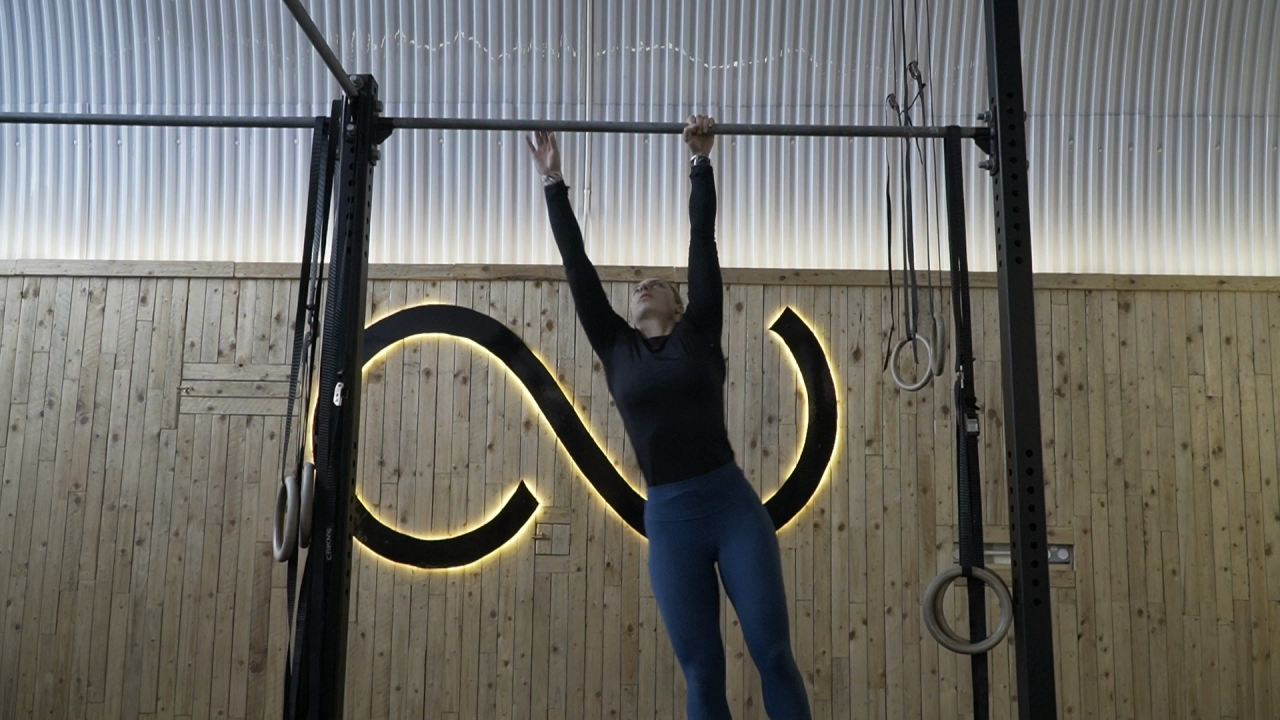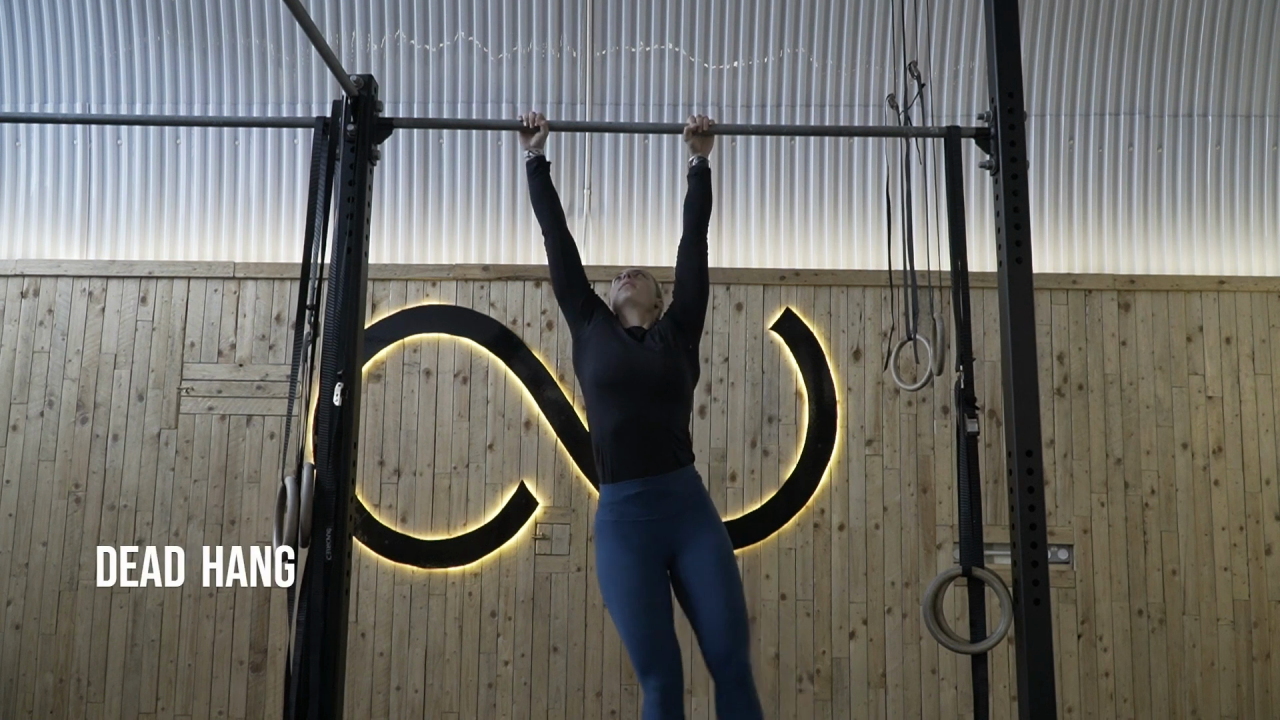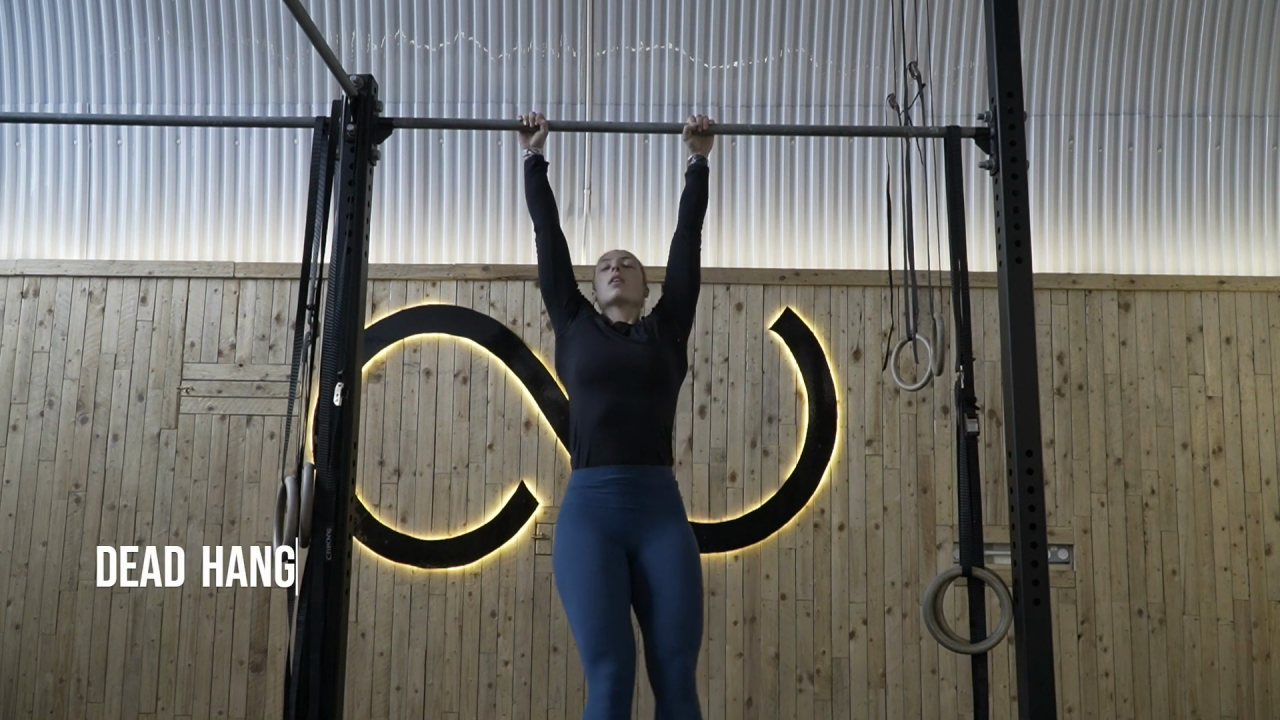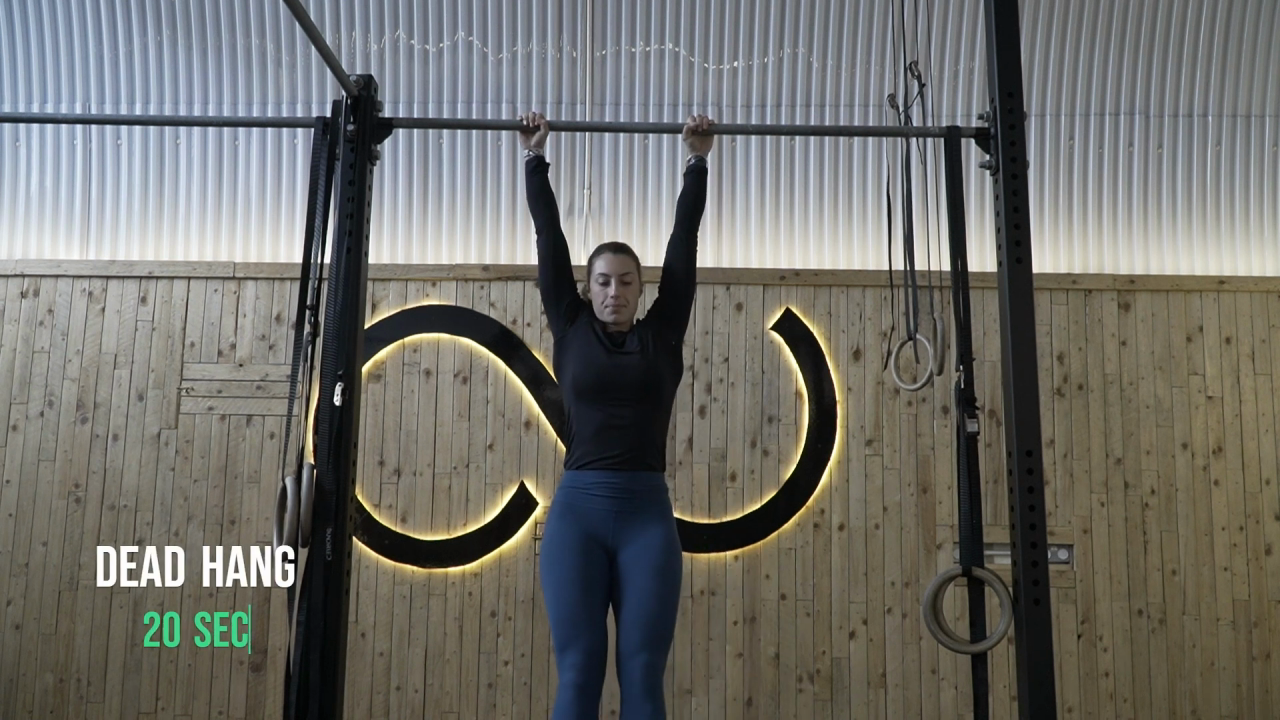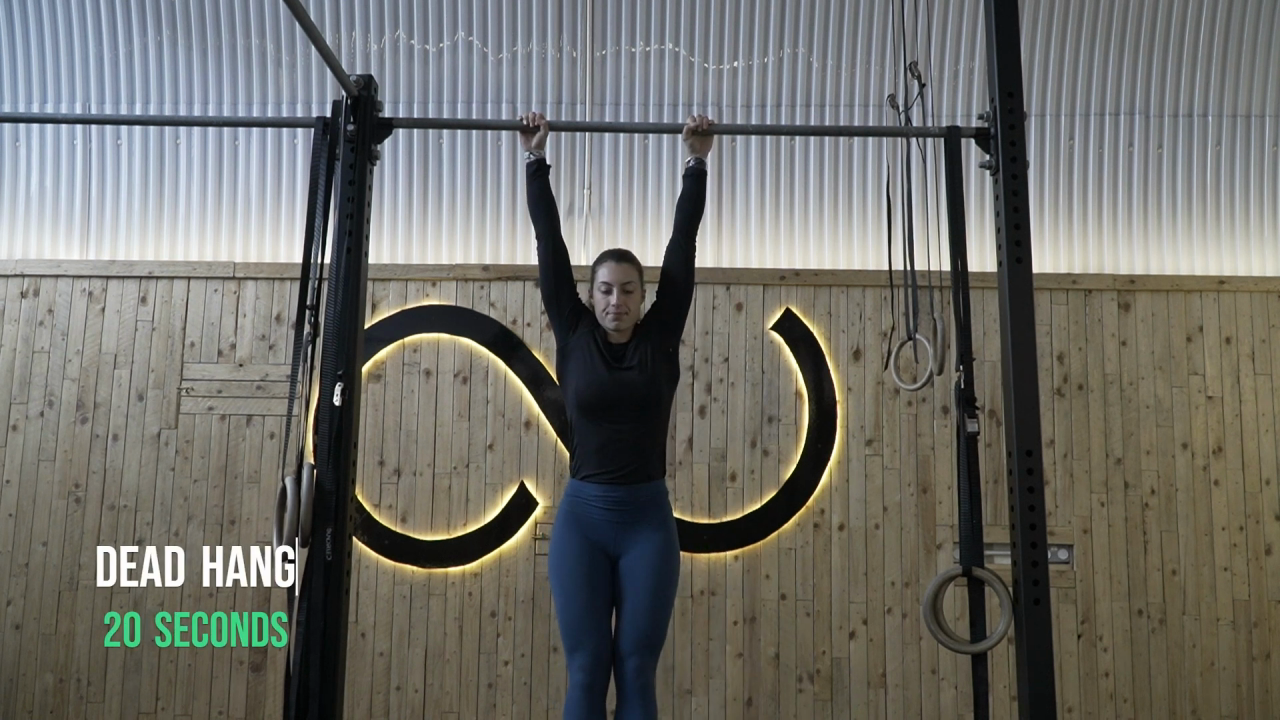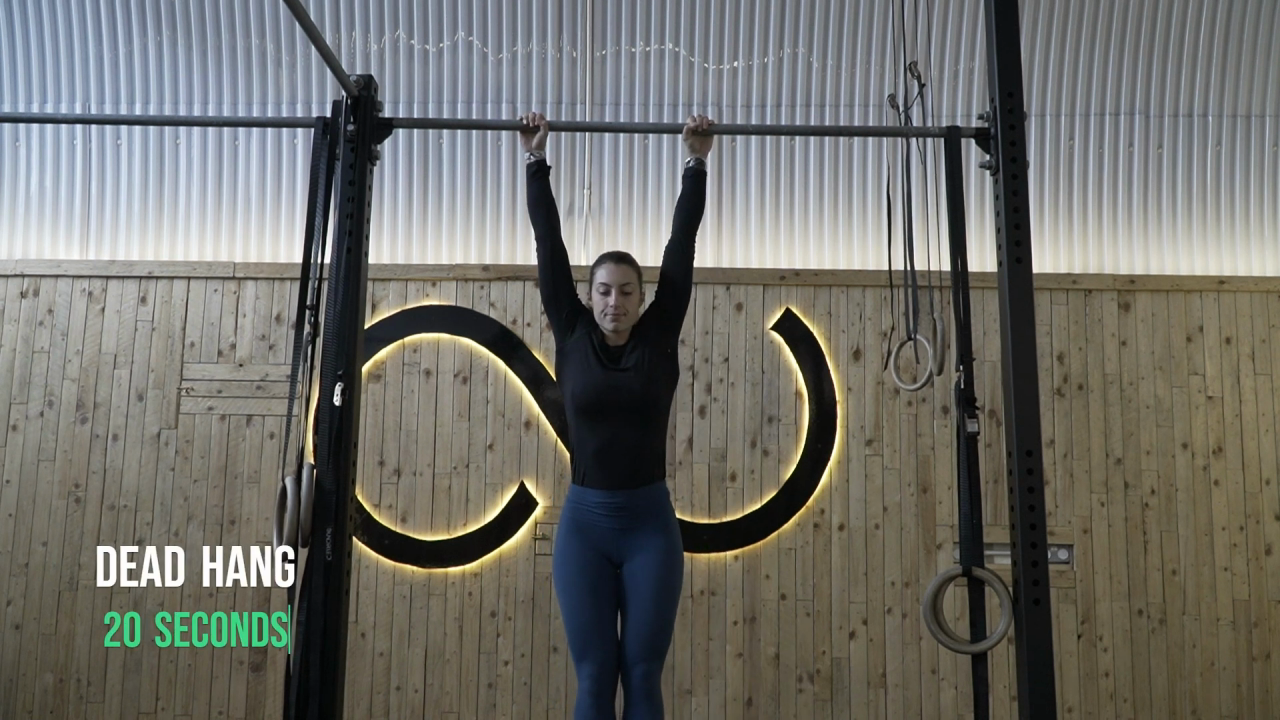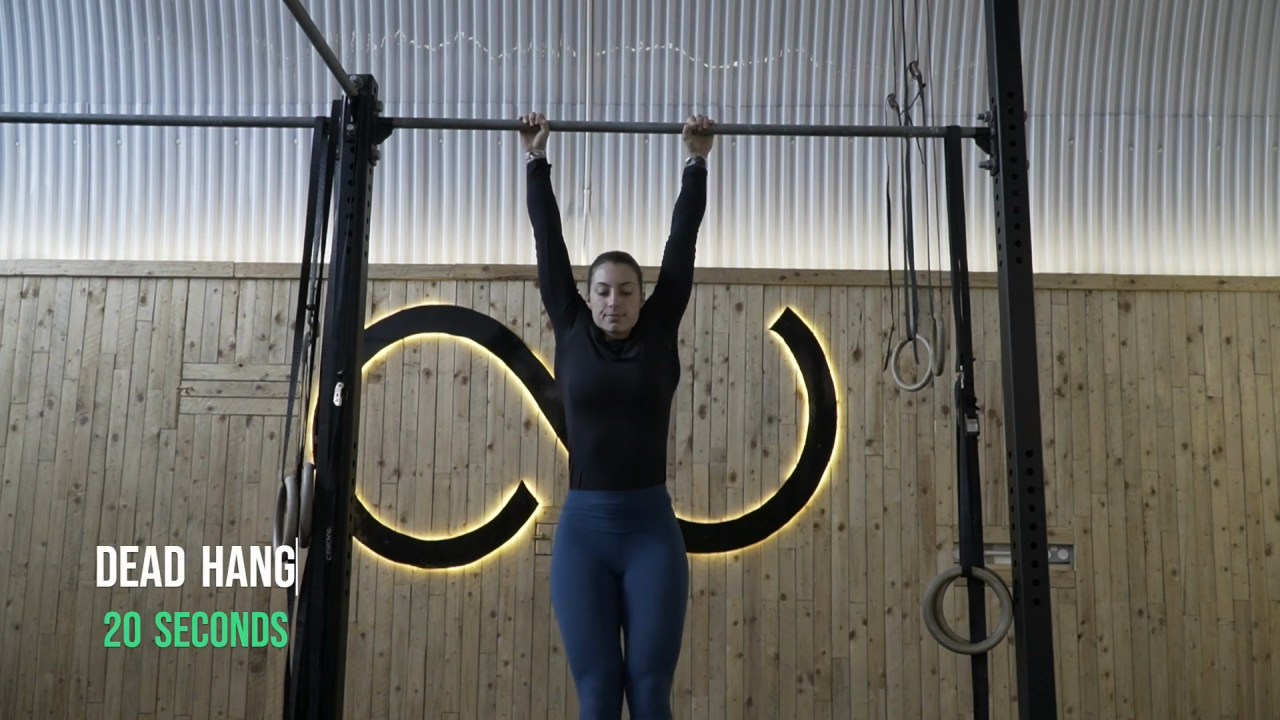
dt=0.5s
person 1, frame 1
left shoulder: (701, 338)
right shoulder: (618, 349)
left elbow: (703, 244)
right elbow: (578, 266)
left wrist: (701, 162)
right wrist: (553, 183)
left hip: (733, 505)
right hip: (669, 519)
left knee: (771, 653)
person 1, frame 2
left shoulder: (679, 333)
right shoulder: (590, 329)
left elbow: (693, 241)
right elbow: (558, 240)
left wrist: (699, 163)
right wrist: (536, 159)
left hip: (690, 510)
right hip: (622, 519)
left knee: (731, 663)
person 1, frame 3
left shoulder: (667, 330)
right shoulder: (574, 326)
left elbow: (688, 238)
right elbow: (547, 234)
left wrist: (698, 161)
right wrist: (534, 158)
left hip: (661, 509)
right hip: (589, 510)
person 1, frame 4
left shoulder: (662, 334)
right shoulder: (571, 329)
left elbow: (685, 237)
right elbow: (548, 236)
left wrist: (697, 161)
right wrist: (535, 158)
left hip: (647, 513)
right hip: (576, 510)
person 1, frame 5
left shoulder: (661, 338)
right shoulder: (573, 334)
left elbow: (683, 243)
right elbow: (548, 241)
left wrist: (696, 163)
right wrist: (536, 161)
left hip: (647, 519)
right hip: (582, 516)
person 1, frame 6
left shoulder: (659, 337)
right shoulder: (571, 335)
left elbow: (682, 244)
right elbow: (548, 243)
left wrist: (696, 162)
right wrist: (536, 160)
left hip: (650, 522)
right hip: (585, 521)
person 1, frame 7
left shoulder: (659, 335)
right shoulder: (571, 334)
left elbow: (682, 240)
right elbow: (547, 239)
left wrist: (696, 162)
right wrist: (536, 161)
left hip: (652, 528)
right hip: (583, 529)
